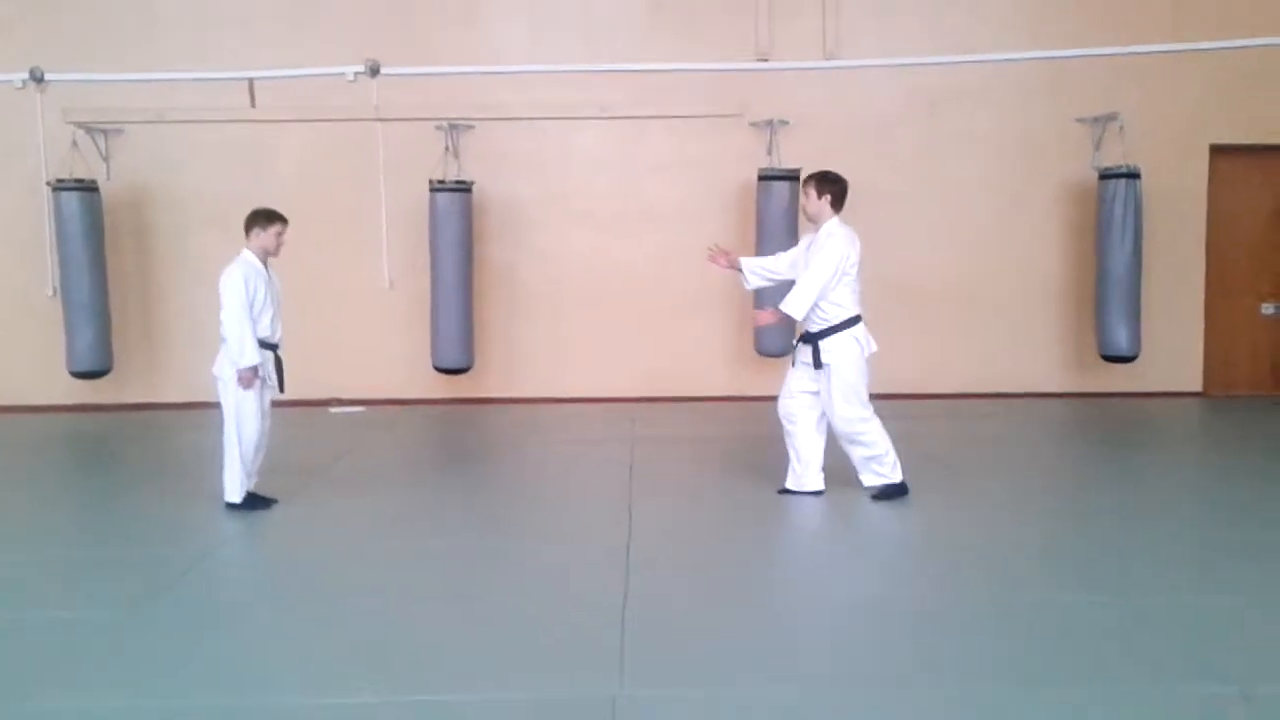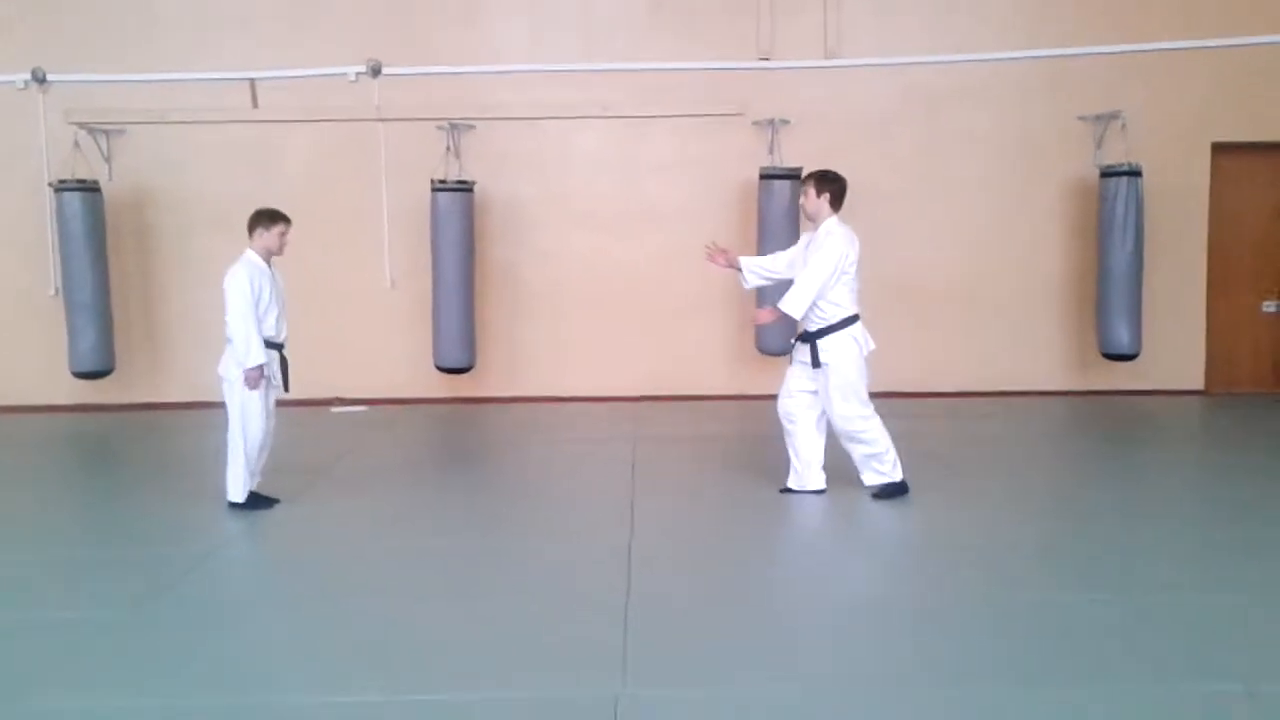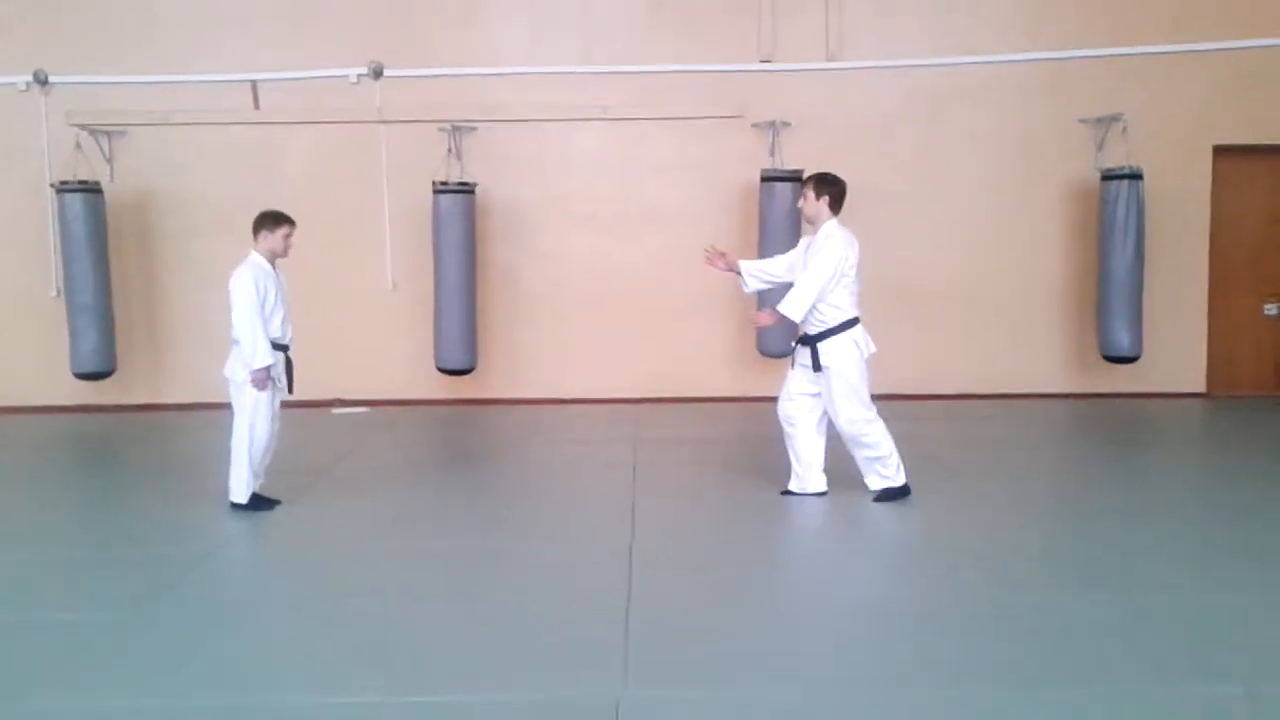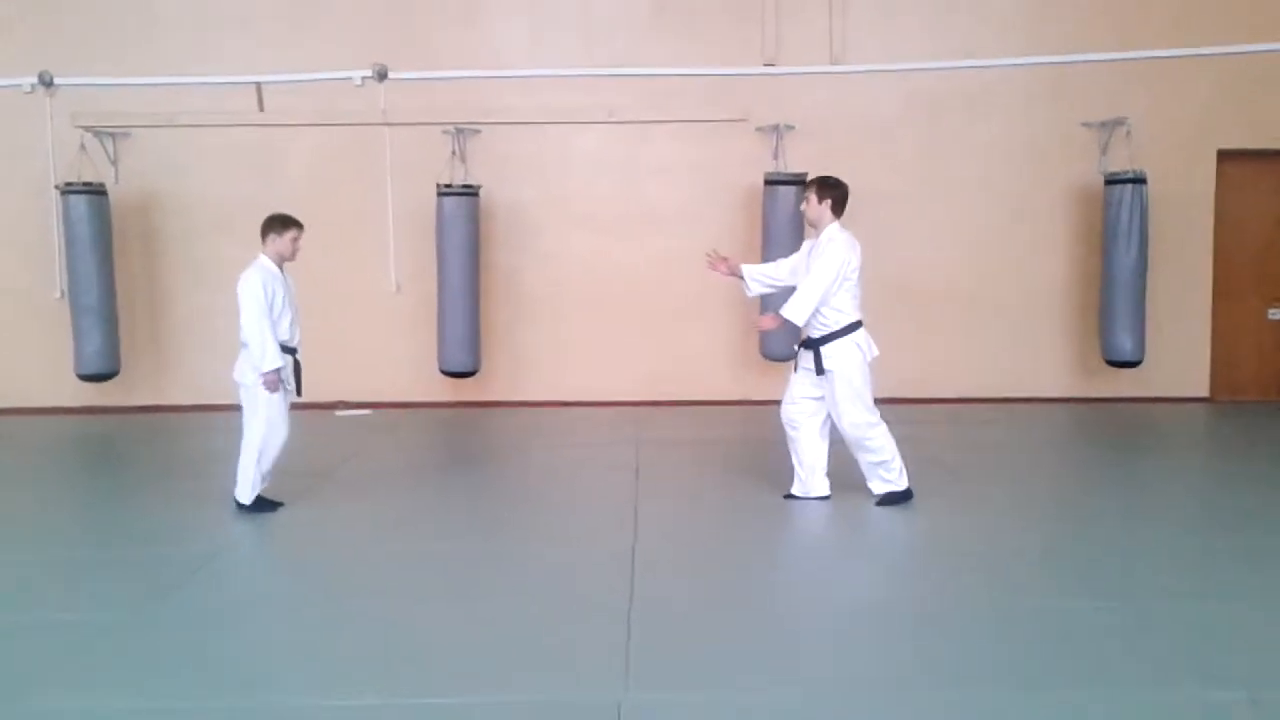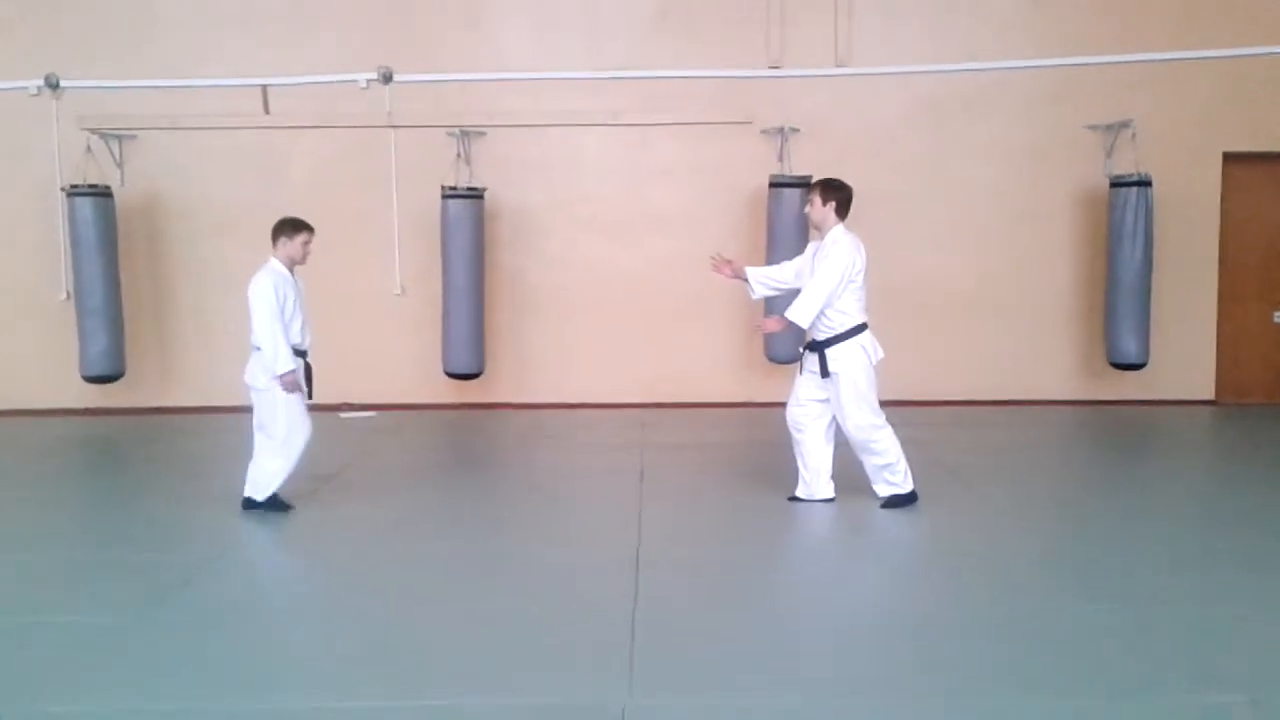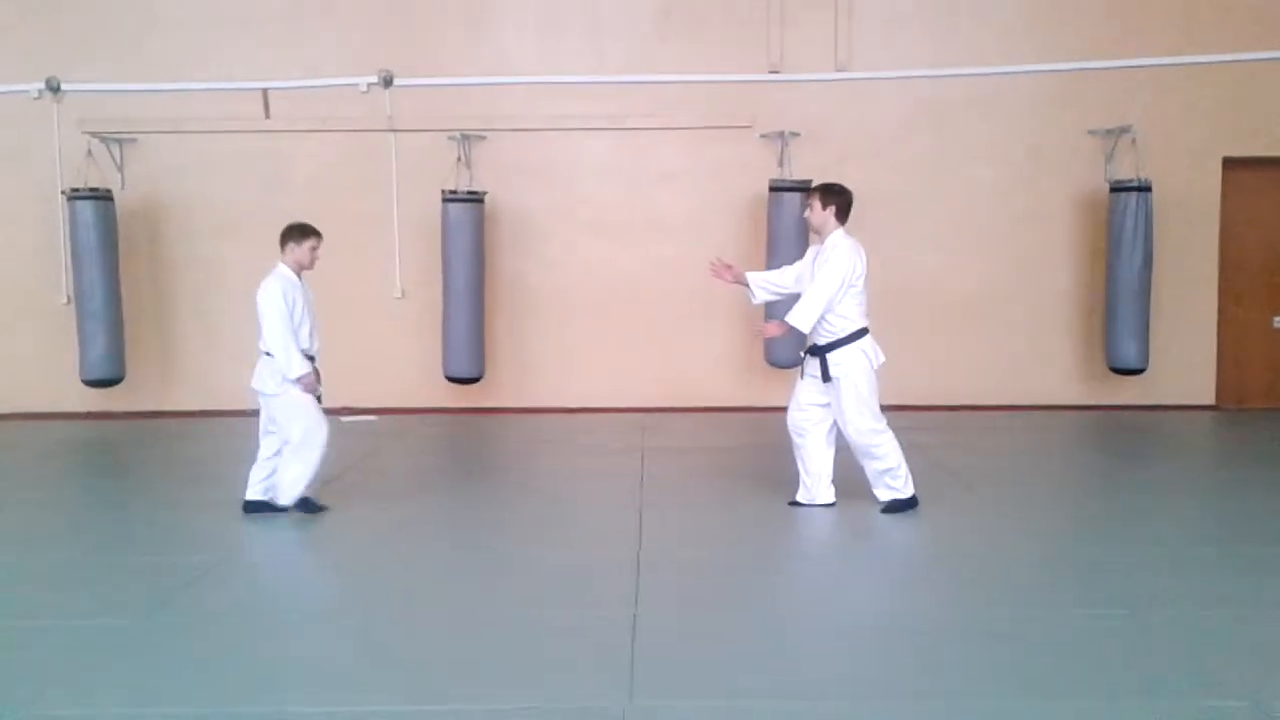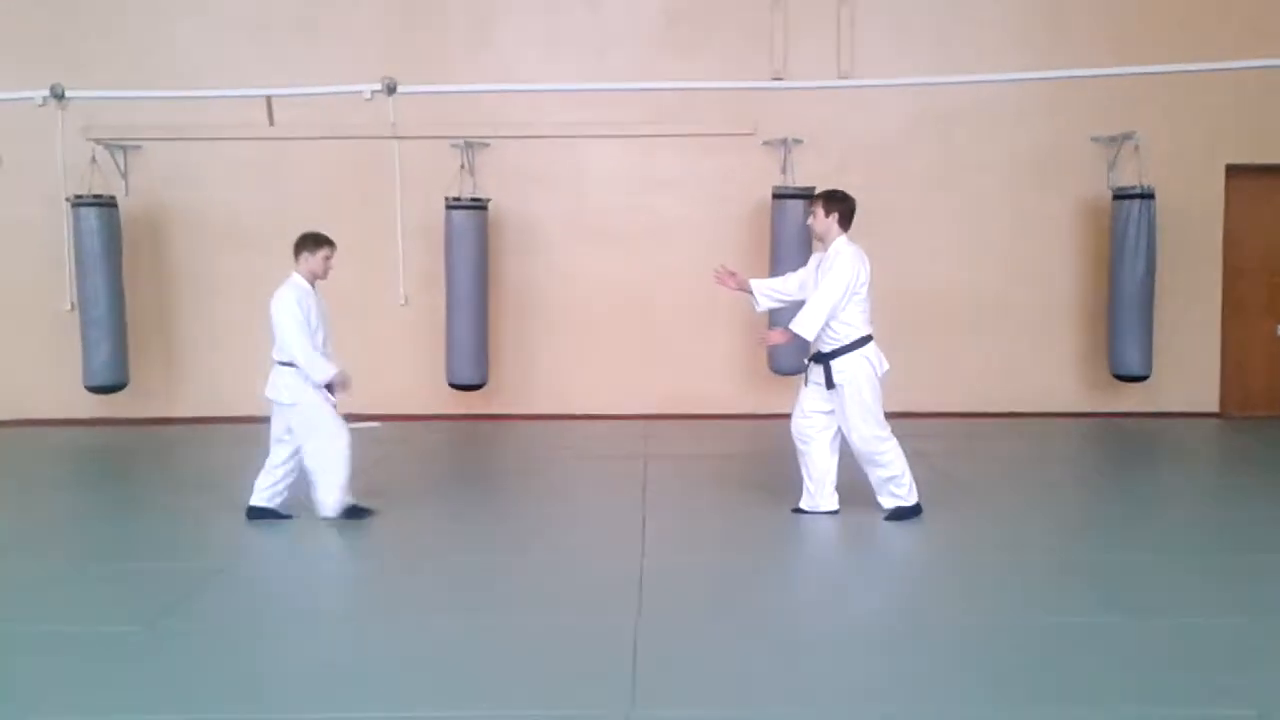
dt=0.1s
person 1, frame 1
left shoulder: (840, 239)
right shoulder: (814, 240)
left elbow: (814, 283)
right elbow: (782, 265)
left wrist: (778, 314)
right wrist: (736, 264)
left hip: (841, 342)
right hip: (815, 342)
left knee: (850, 416)
right knee: (795, 406)
left ankle: (890, 480)
right ankle: (806, 481)
person 1, frame 2
left shoulder: (839, 237)
right shoulder: (812, 239)
left elbow: (813, 281)
right elbow: (781, 264)
left wrist: (778, 312)
right wrist: (734, 263)
left hip: (839, 341)
right hip: (814, 341)
left knee: (850, 414)
right knee: (795, 406)
left ankle: (890, 478)
right ankle: (807, 480)
person 1, frame 3
left shoulder: (838, 240)
right shoulder: (812, 242)
left elbow: (812, 284)
right elbow: (780, 267)
left wrist: (777, 315)
right wrist: (734, 266)
left hip: (839, 344)
right hip: (814, 344)
left knee: (853, 417)
right knee: (795, 409)
left ankle: (893, 481)
right ankle: (808, 482)
person 1, frame 4
left shoulder: (841, 244)
right shoulder: (814, 246)
left elbow: (815, 287)
right elbow: (783, 271)
left wrist: (780, 318)
right wrist: (736, 270)
left hip: (842, 348)
right hip: (817, 348)
left knee: (857, 421)
right knee: (798, 412)
left ankle: (895, 485)
right ankle: (811, 486)
person 1, frame 5
left shoulder: (845, 246)
right shoulder: (818, 248)
left elbow: (820, 290)
right elbow: (788, 274)
left wrist: (784, 321)
right wrist: (740, 273)
left hip: (847, 350)
right hip: (822, 350)
left knee: (862, 424)
right knee: (804, 415)
left ankle: (900, 487)
right ankle: (816, 488)
person 1, frame 6
left shoulder: (846, 250)
right shoulder: (819, 253)
left elbow: (820, 295)
right elbow: (789, 279)
left wrist: (785, 325)
right wrist: (740, 278)
left hip: (848, 355)
right hip: (823, 355)
left knee: (863, 428)
right knee: (804, 420)
left ankle: (901, 493)
right ankle: (816, 493)
person 1, frame 7
left shoulder: (849, 257)
right shoulder: (822, 259)
left elbow: (824, 302)
right elbow: (792, 285)
left wrist: (789, 333)
right wrist: (744, 285)
left hip: (852, 362)
right hip: (827, 362)
left knee: (868, 436)
right knee: (809, 427)
left ankle: (904, 500)
right ankle: (820, 500)
person 2, frame 1
left shoulder: (265, 272)
right shoulder: (238, 273)
right elbow: (236, 323)
right wrist: (246, 365)
left hip: (262, 361)
right hip: (243, 364)
left knee: (257, 429)
right knee: (244, 430)
left ankle: (244, 488)
right ankle: (236, 494)
person 2, frame 2
left shoulder: (268, 271)
right shoulder: (243, 272)
right elbow: (242, 323)
right wrist: (253, 364)
left hip: (266, 361)
right hip: (249, 364)
left knee: (261, 429)
right knee: (248, 430)
left ankle: (246, 488)
right ankle: (238, 494)
person 2, frame 3
left shoulder: (271, 273)
right shoulder: (248, 274)
right elbow: (248, 325)
right wrist: (260, 365)
left hip: (270, 362)
right hip: (254, 366)
left knee: (265, 431)
right knee: (253, 432)
left ankle: (248, 490)
right ankle: (241, 494)
person 2, frame 4
left shoulder: (279, 276)
right shoulder: (256, 277)
right elbow: (256, 328)
right wrist: (270, 367)
left hip: (276, 365)
right hip: (261, 368)
left knee: (270, 431)
right knee: (268, 433)
left ankle: (250, 494)
right ankle: (246, 494)
person 2, frame 5
left shoulder: (289, 279)
right shoulder: (267, 280)
right elbow: (268, 331)
left wrist: (293, 368)
right wrist: (284, 370)
left hip: (287, 368)
right hip: (273, 371)
left knee: (274, 434)
right knee: (295, 431)
left ankle: (258, 492)
right ankle: (260, 492)
person 2, frame 6
left shoulder: (295, 284)
right shoulder: (276, 285)
right elbow: (278, 337)
left wrist: (305, 370)
right wrist: (302, 372)
left hip: (289, 373)
right hip: (282, 374)
left knee: (279, 437)
right knee: (312, 431)
left ankle: (258, 497)
right ankle: (289, 495)
person 2, frame 7
left shoulder: (306, 293)
right shoulder: (290, 296)
right elbow: (299, 346)
left wrist: (328, 375)
right wrist: (330, 374)
left hip: (302, 381)
right hip: (296, 382)
left knee: (288, 446)
right knee: (334, 438)
left ankle: (262, 503)
right ankle: (336, 504)
